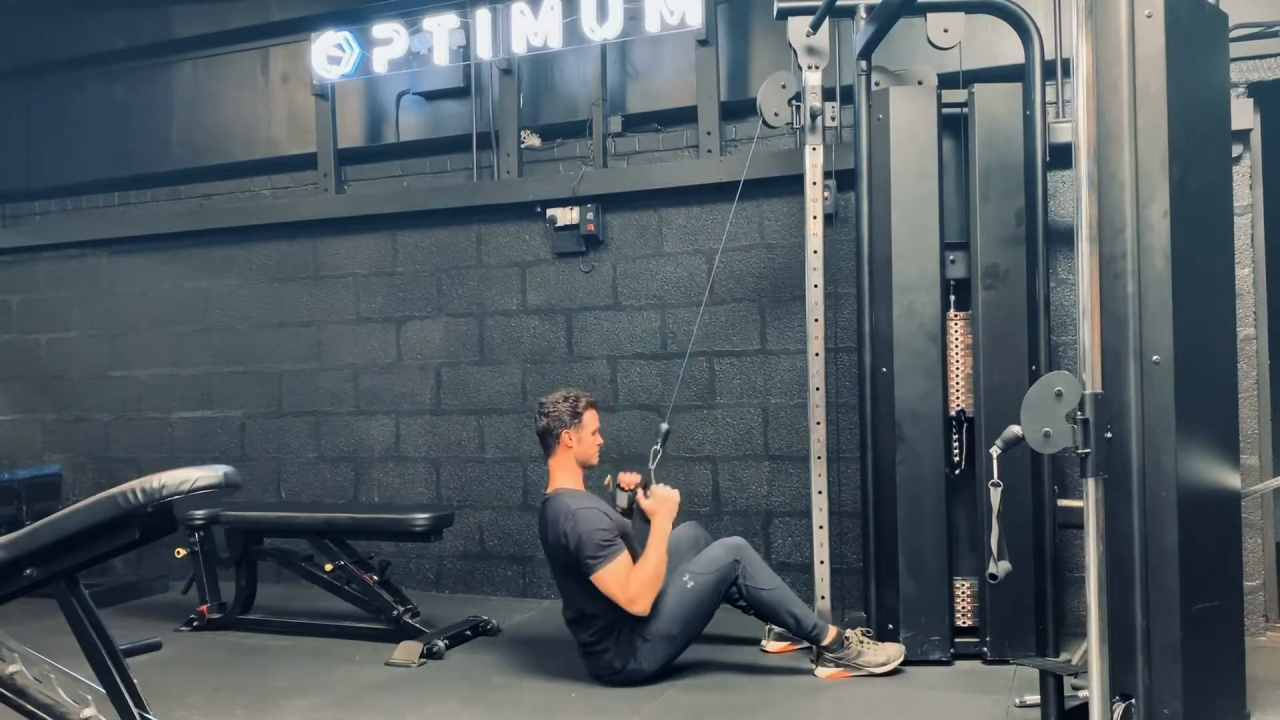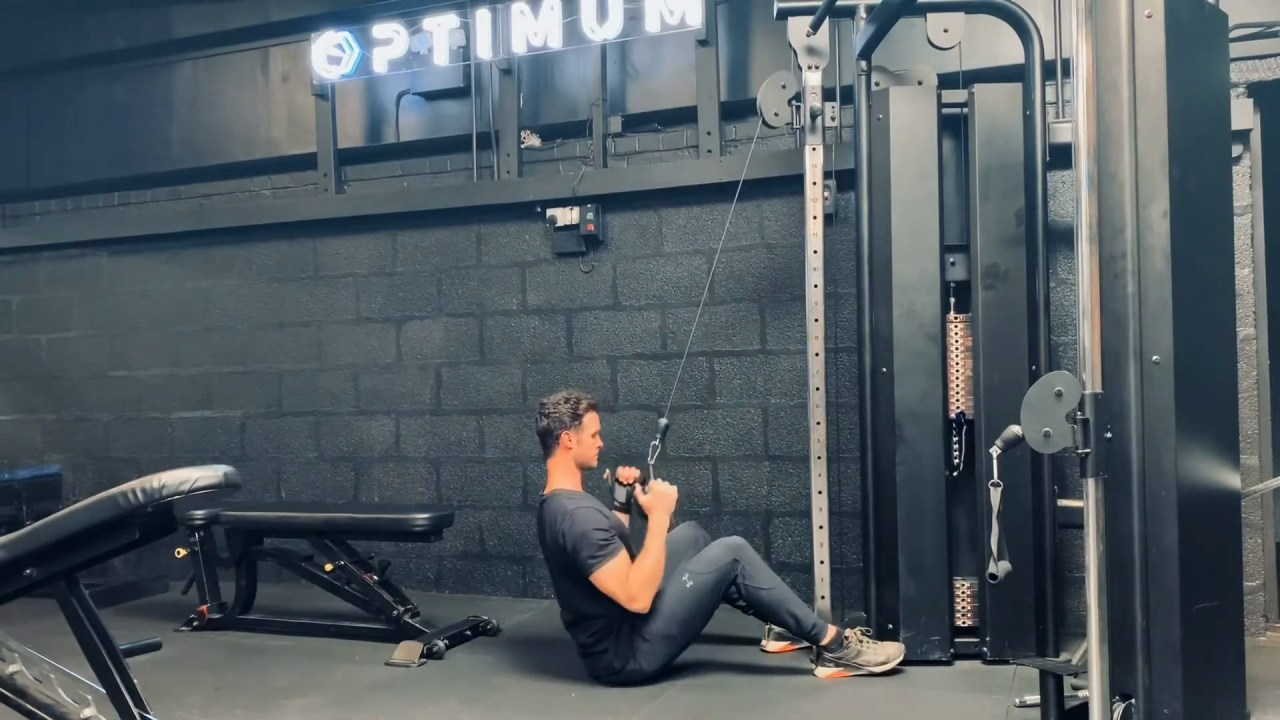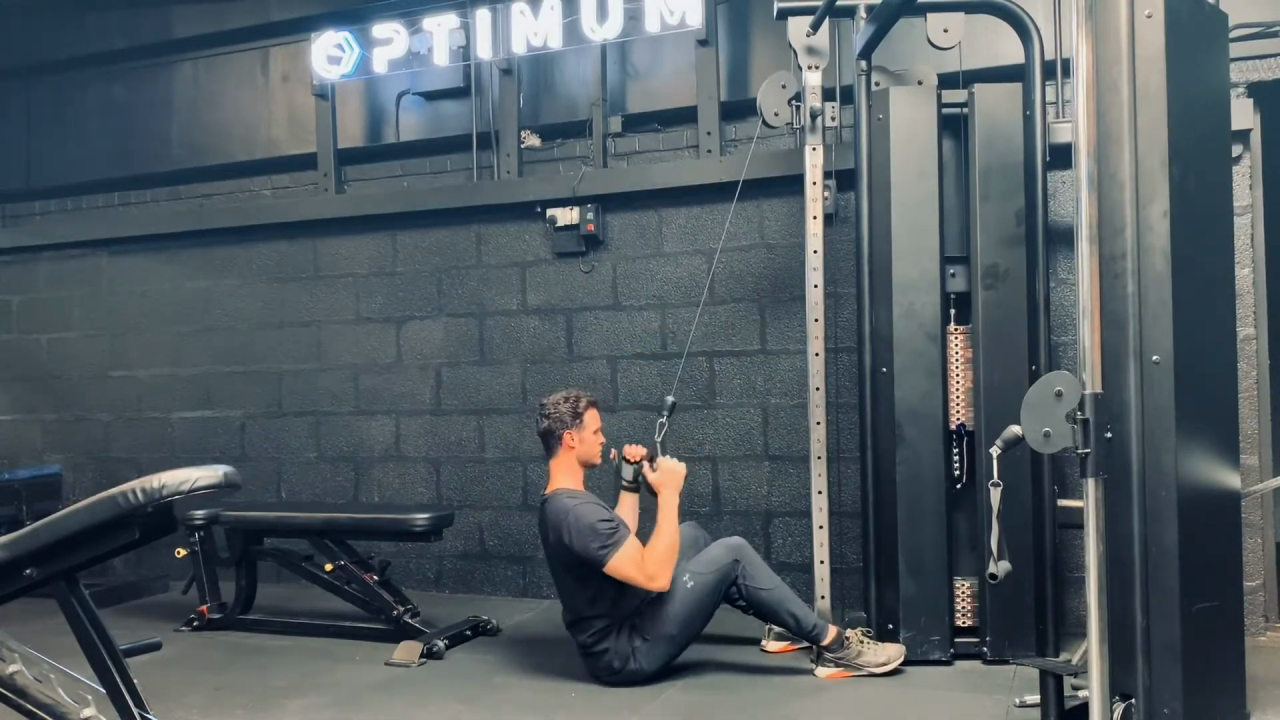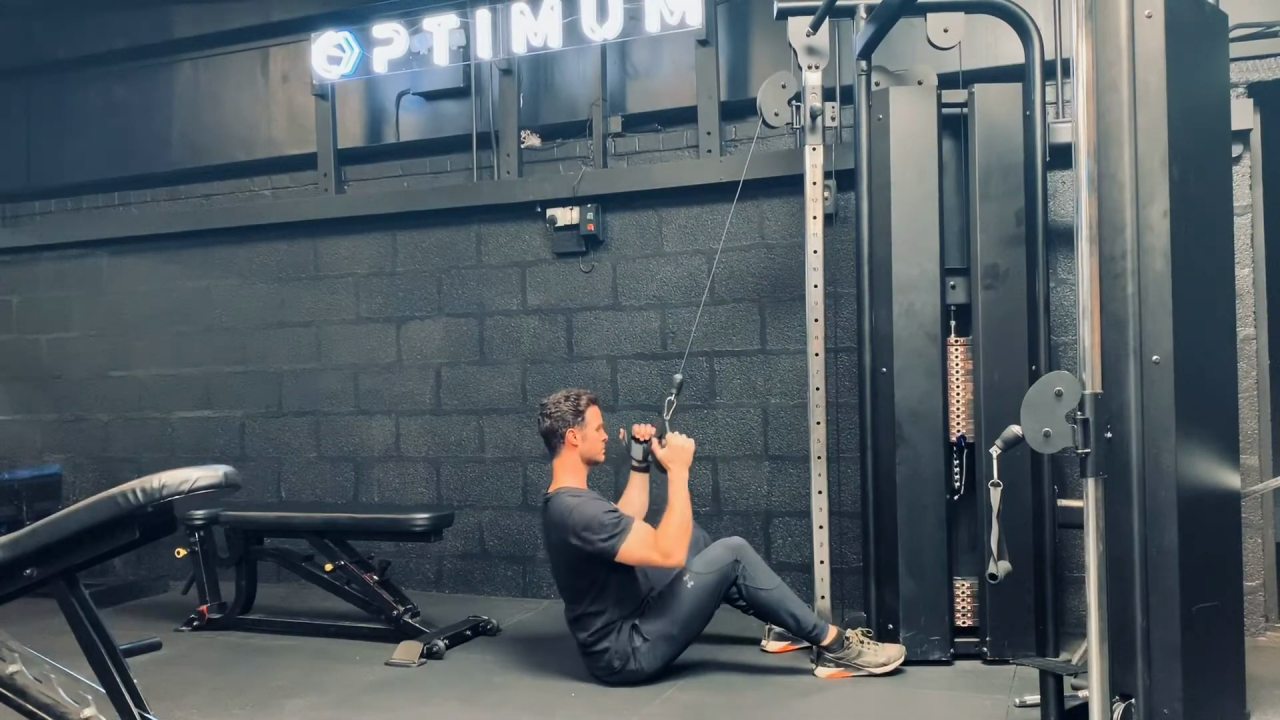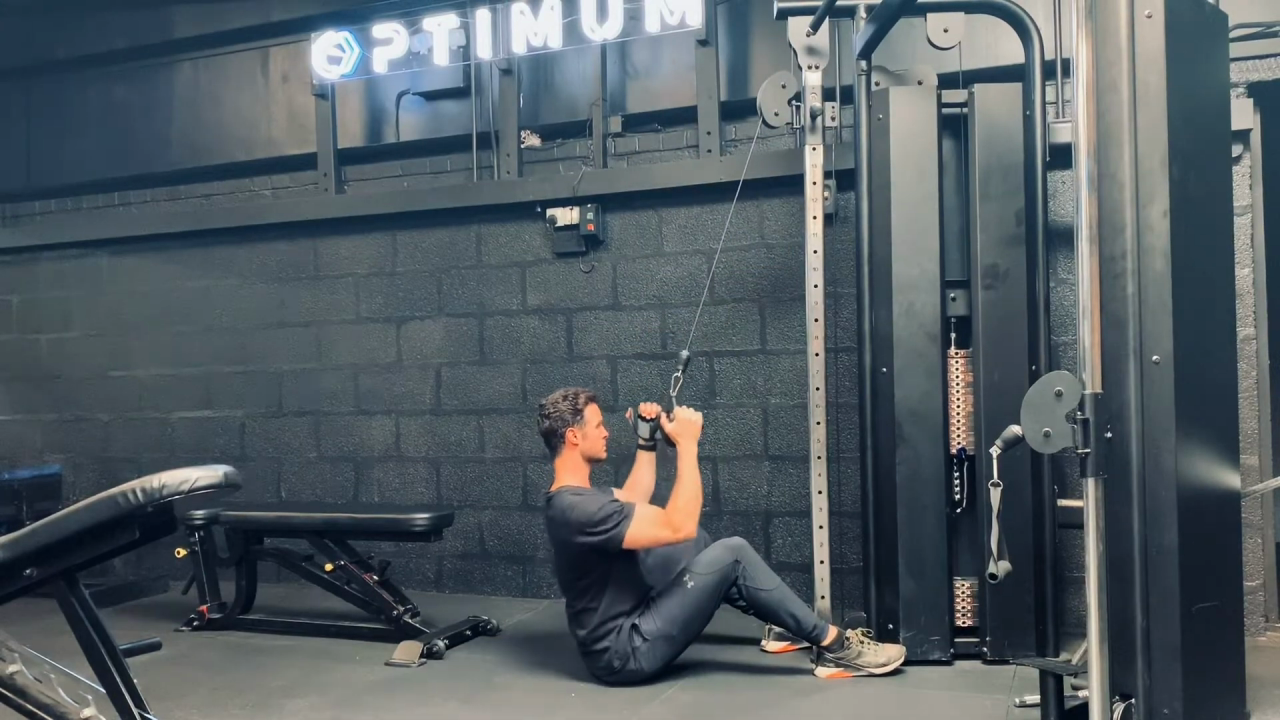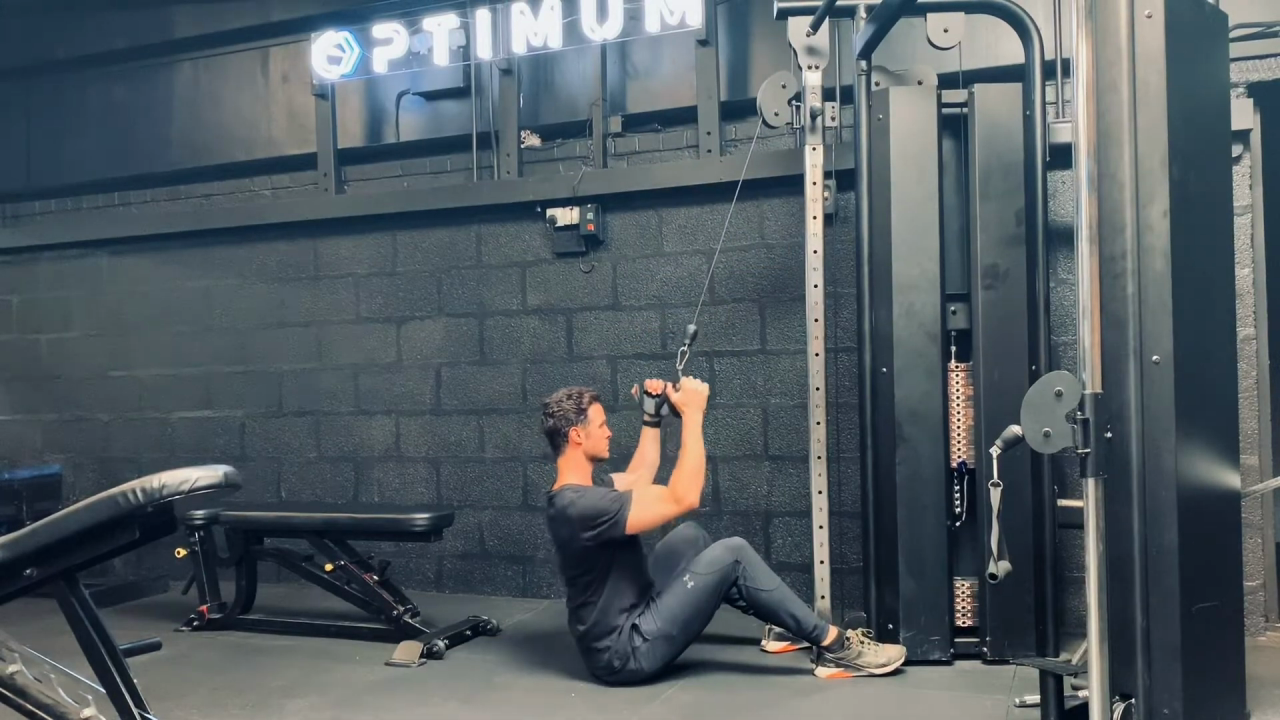
dt=0.3s
person 1, frame 1
left shoulder: (561, 504)
right shoulder: (579, 516)
right elbow: (637, 602)
right wrist: (660, 519)
left hip: (617, 634)
right hip: (626, 653)
left knee: (692, 535)
right knee: (732, 553)
left ankle: (783, 625)
right ankle: (834, 647)
person 1, frame 2
left shoulder: (559, 503)
right shoulder: (575, 516)
right elbow: (638, 597)
right wrist: (657, 515)
left hip: (617, 630)
right hip: (625, 653)
left knee: (691, 535)
right knee: (731, 552)
left ankle: (782, 625)
right ankle: (833, 646)
person 1, frame 3
left shoulder: (561, 503)
right shoulder: (577, 513)
left elbow: (620, 539)
right elbow: (657, 576)
left wrist: (631, 481)
right wrist: (668, 493)
left hip: (621, 624)
right hip: (624, 653)
left knee: (691, 535)
right knee: (732, 553)
left ankle: (783, 625)
right ankle: (835, 646)
person 1, frame 4
left shoulder: (565, 500)
right shoulder: (579, 511)
left elbow: (628, 524)
right elbow: (671, 554)
left wrist: (640, 463)
right wrist: (677, 470)
left hip: (621, 623)
right hip: (626, 652)
left knee: (693, 537)
right knee: (731, 553)
left ankle: (783, 625)
right ankle: (834, 647)
person 1, frame 5
left shoulder: (571, 497)
right shoulder: (582, 510)
left elbow: (633, 500)
right elbow: (679, 526)
left wrist: (647, 440)
right wrist: (687, 443)
left hip: (624, 619)
right hip: (626, 651)
left knee: (697, 542)
right knee: (732, 553)
left ankle: (784, 626)
right ankle: (835, 646)
person 1, frame 6
left shoulder: (578, 490)
right shoulder: (582, 506)
left elbow: (639, 478)
right elbow: (684, 498)
left wrist: (653, 416)
right wrist: (692, 414)
left hip: (626, 618)
right hip: (626, 652)
left knee: (691, 536)
right knee: (732, 553)
left ankle: (784, 625)
right ankle: (834, 646)
